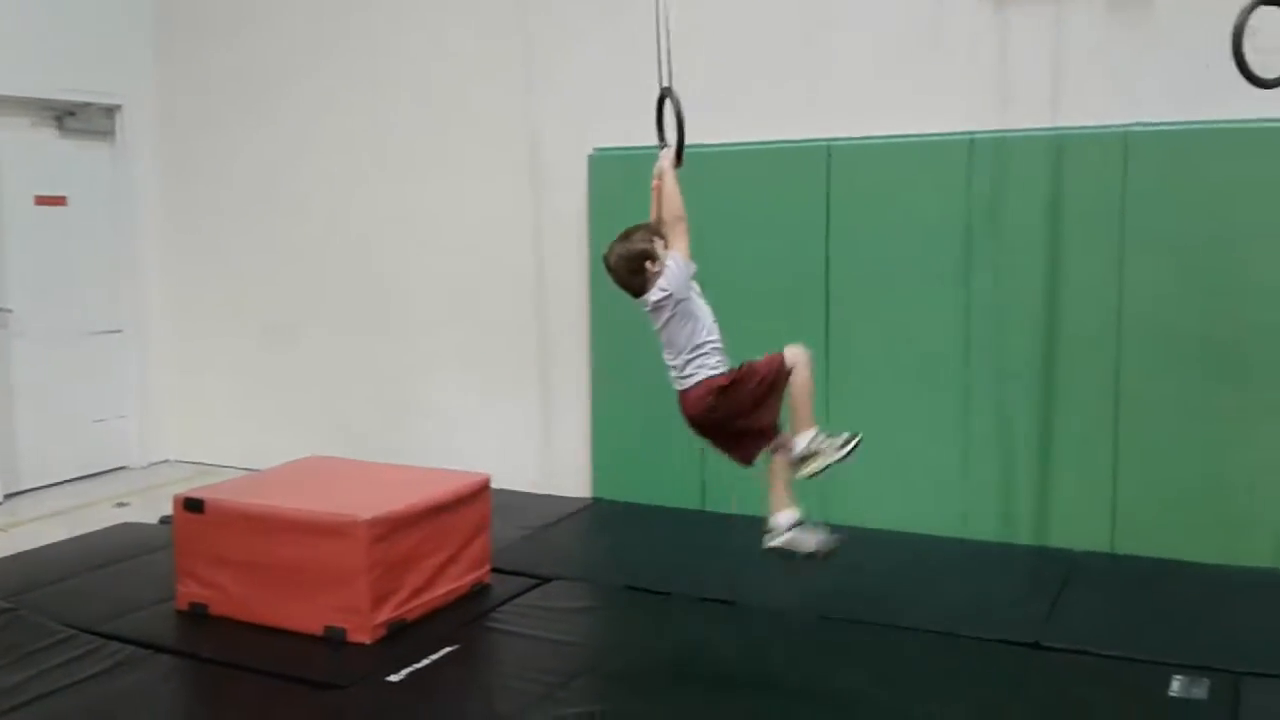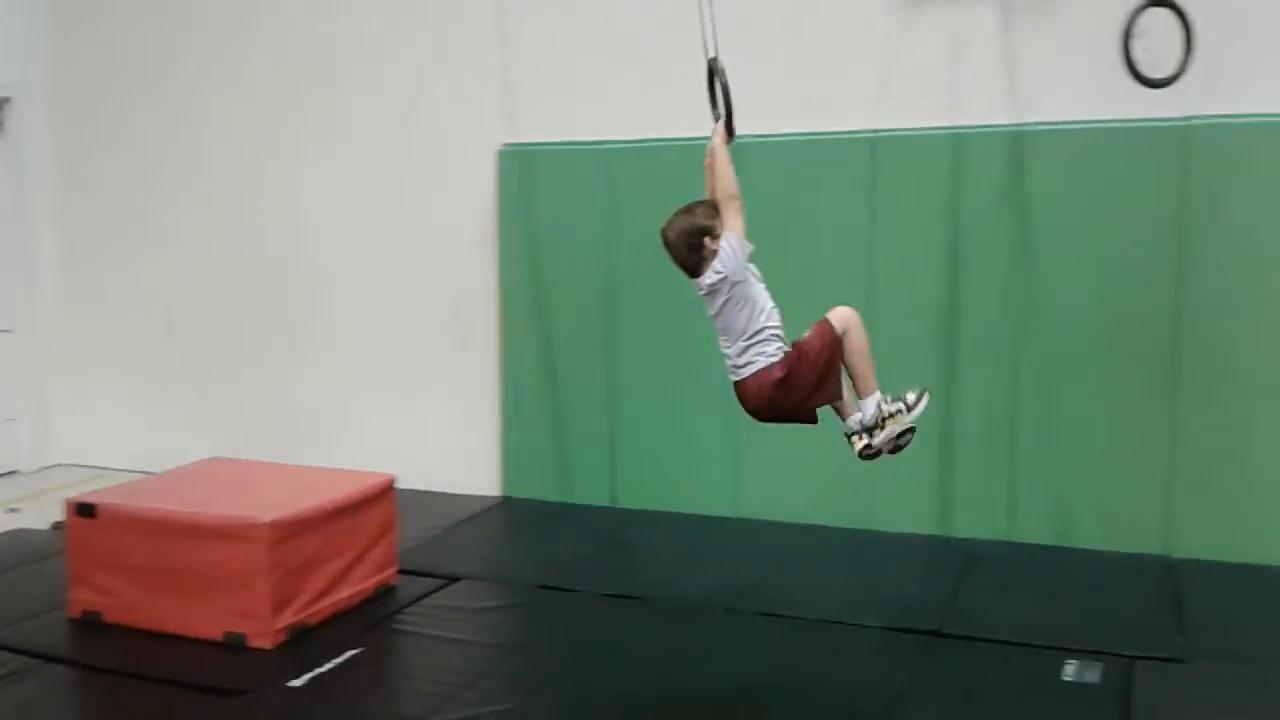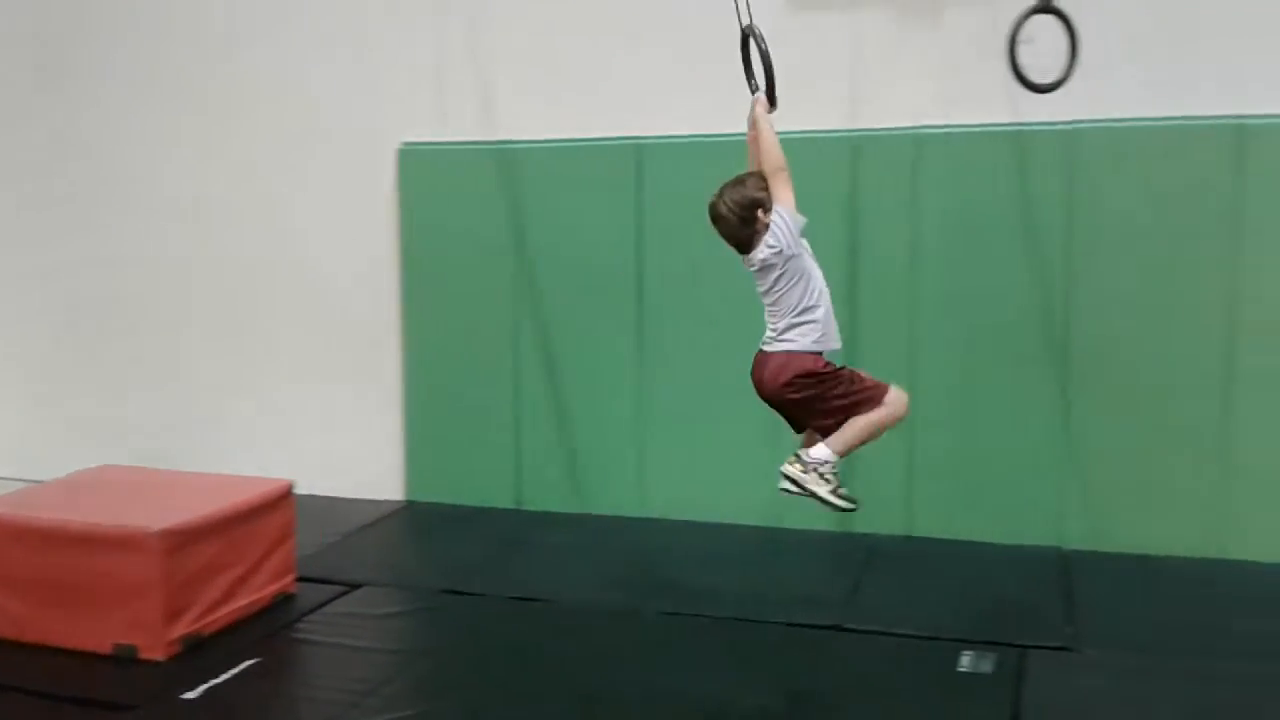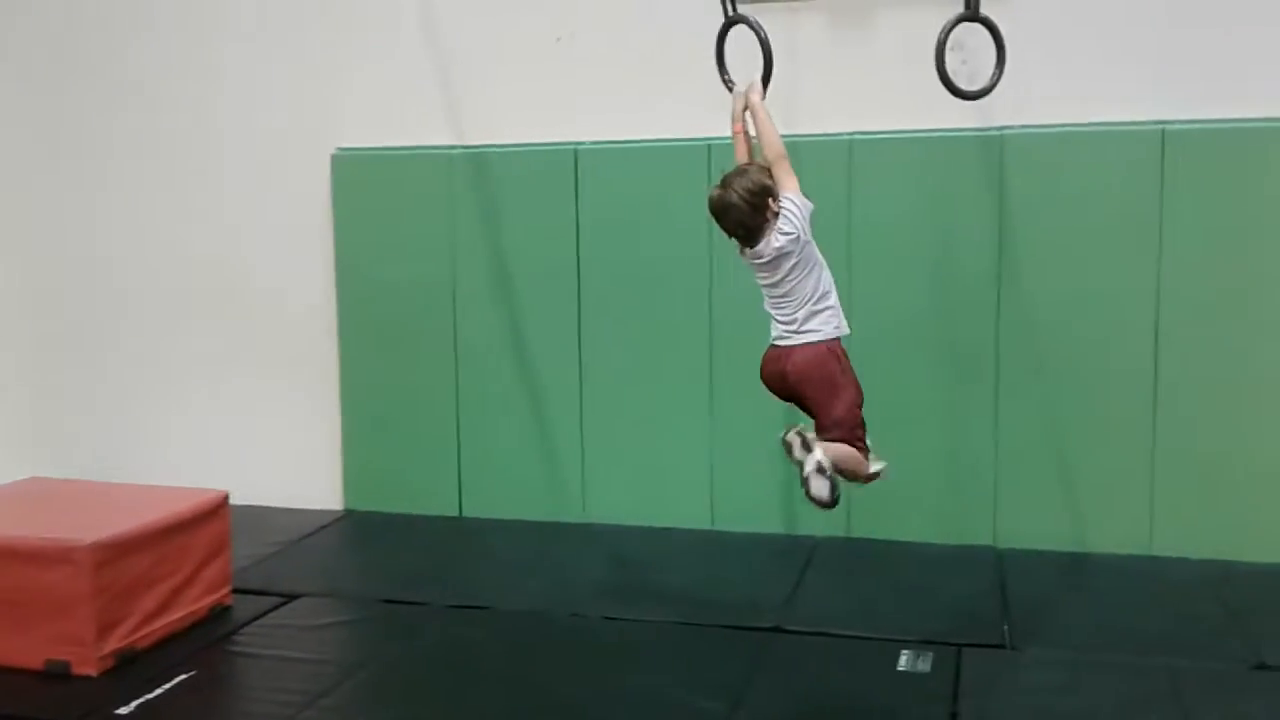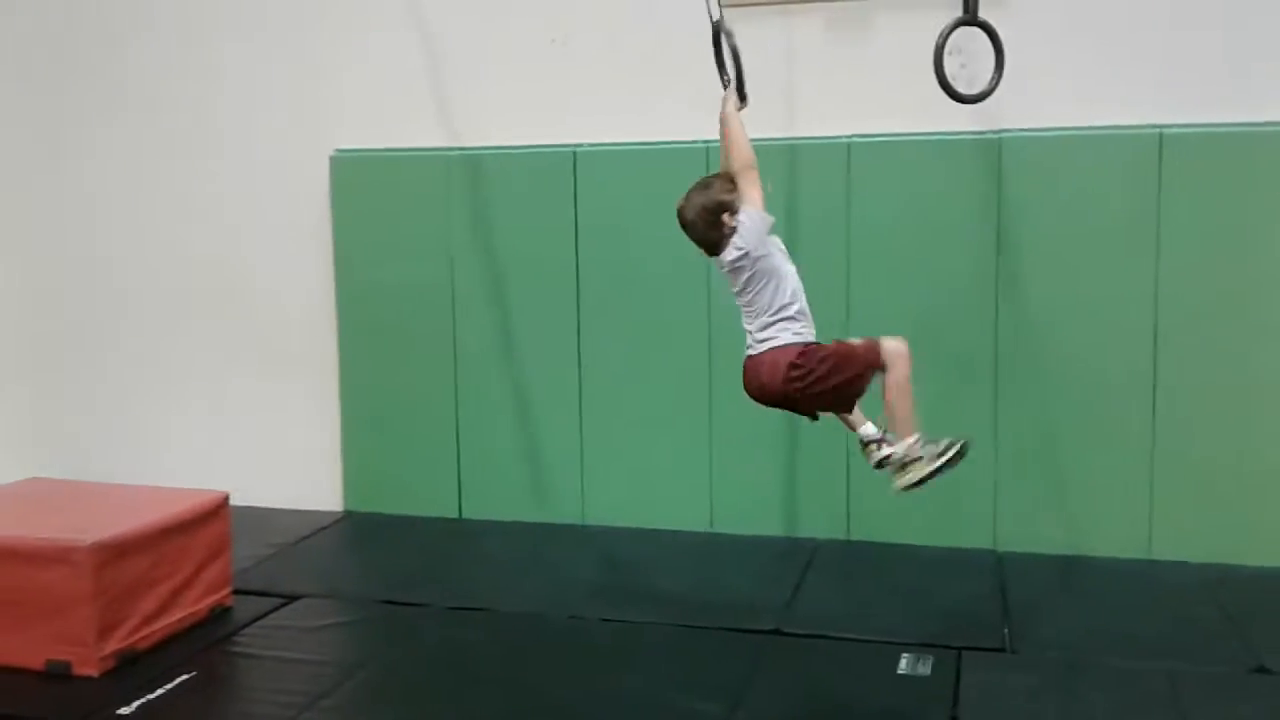
dt=0.3s
person 1, frame 1
left shoulder: (653, 293)
right shoulder: (670, 287)
left elbow: (663, 231)
right elbow: (677, 225)
left wrist: (659, 182)
right wrist: (667, 172)
left hip: (699, 399)
right hip: (711, 391)
left knee: (779, 440)
right knee: (796, 356)
left ankle: (784, 526)
right ankle: (807, 445)
person 1, frame 2
left shoulder: (708, 277)
right shoulder: (726, 270)
left elbow: (717, 207)
right elbow: (731, 202)
left wrist: (712, 157)
right wrist: (718, 147)
left hip: (754, 388)
right hip: (773, 383)
left knee: (832, 348)
right knee: (844, 318)
left ankle: (860, 426)
right ankle: (873, 412)
person 1, frame 3
left shoulder: (754, 251)
right shoulder: (780, 241)
left elbow: (762, 177)
right elbow: (778, 172)
left wrist: (753, 126)
right wrist: (762, 117)
left hip: (769, 366)
right hip: (794, 369)
right knee: (895, 402)
left ankle: (809, 463)
right ankle: (815, 460)
person 1, frame 4
left shoulder: (748, 246)
right shoulder: (791, 232)
left elbow: (750, 173)
right elbow: (779, 162)
left wrist: (738, 115)
right wrist: (757, 105)
left hip: (776, 360)
right hip: (815, 356)
right knee: (856, 466)
left ankle: (818, 448)
right ankle: (816, 448)
person 1, frame 5
left shoulder: (730, 252)
right shoulder: (750, 243)
left elbow: (734, 179)
right elbow: (748, 172)
left wrist: (728, 119)
right wrist: (730, 113)
left hip: (758, 371)
right hip: (783, 365)
left knee: (820, 367)
right knee: (894, 350)
left ankle: (873, 438)
right ankle: (909, 455)
